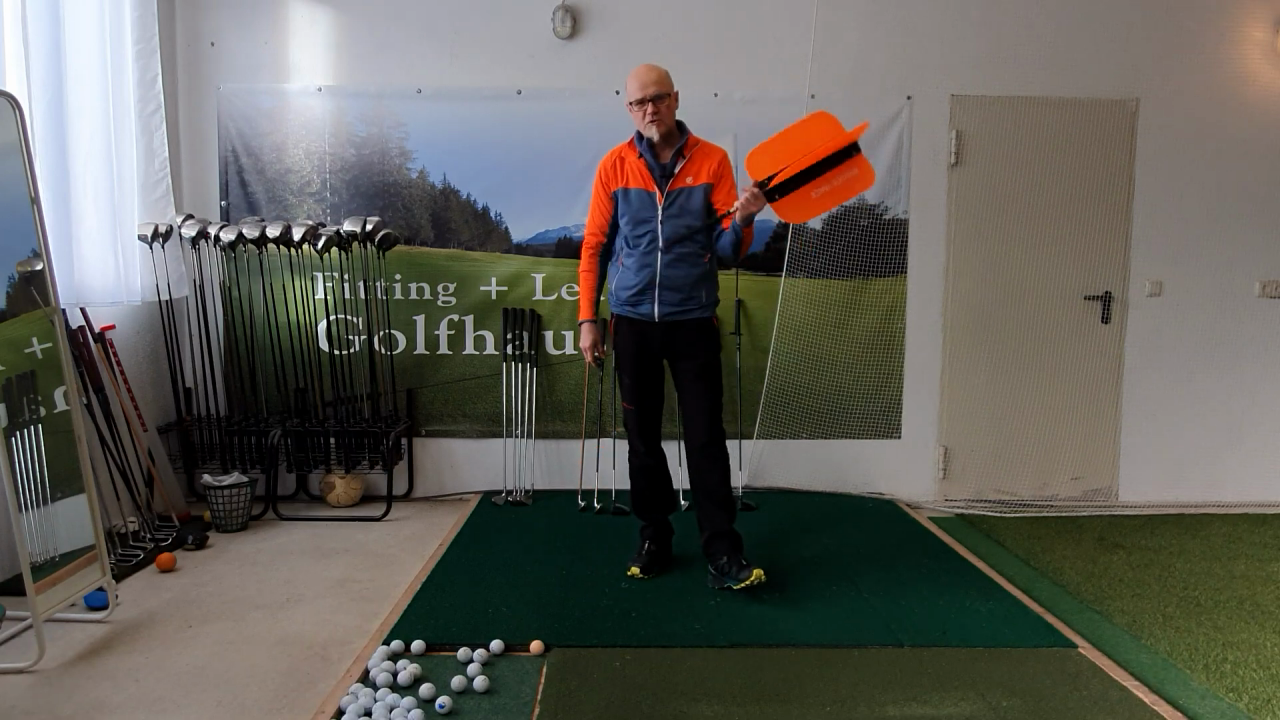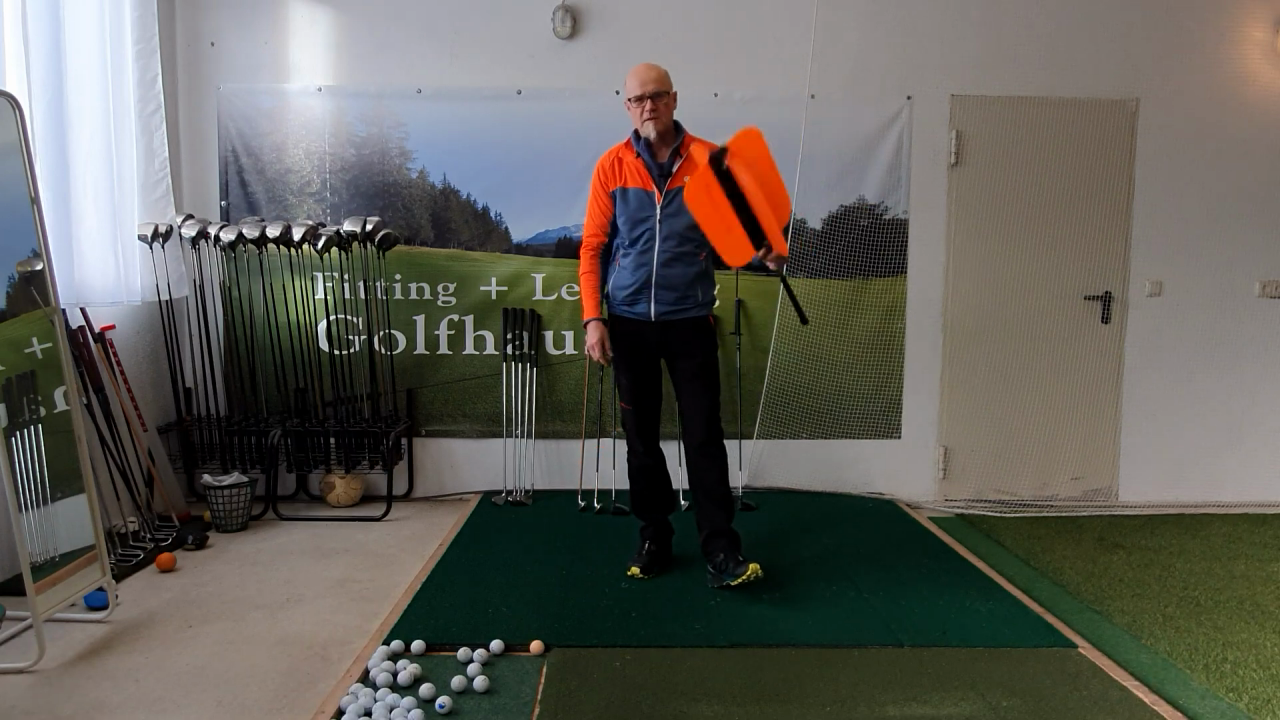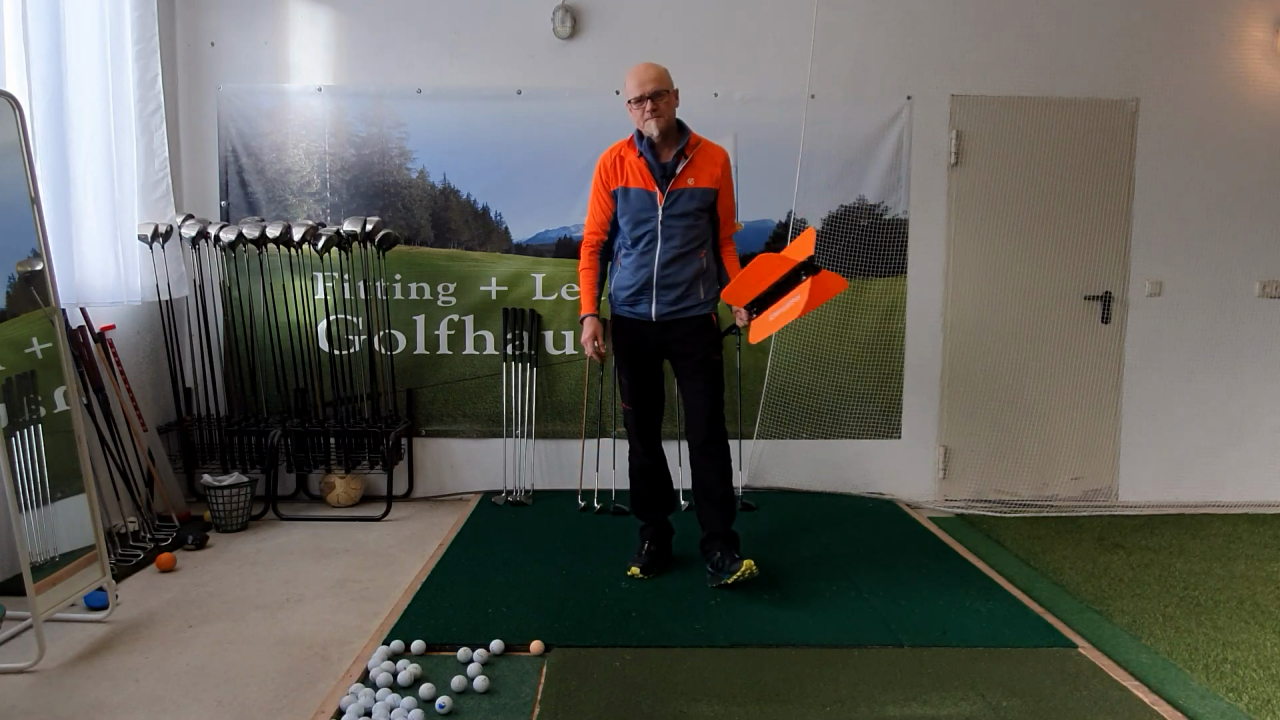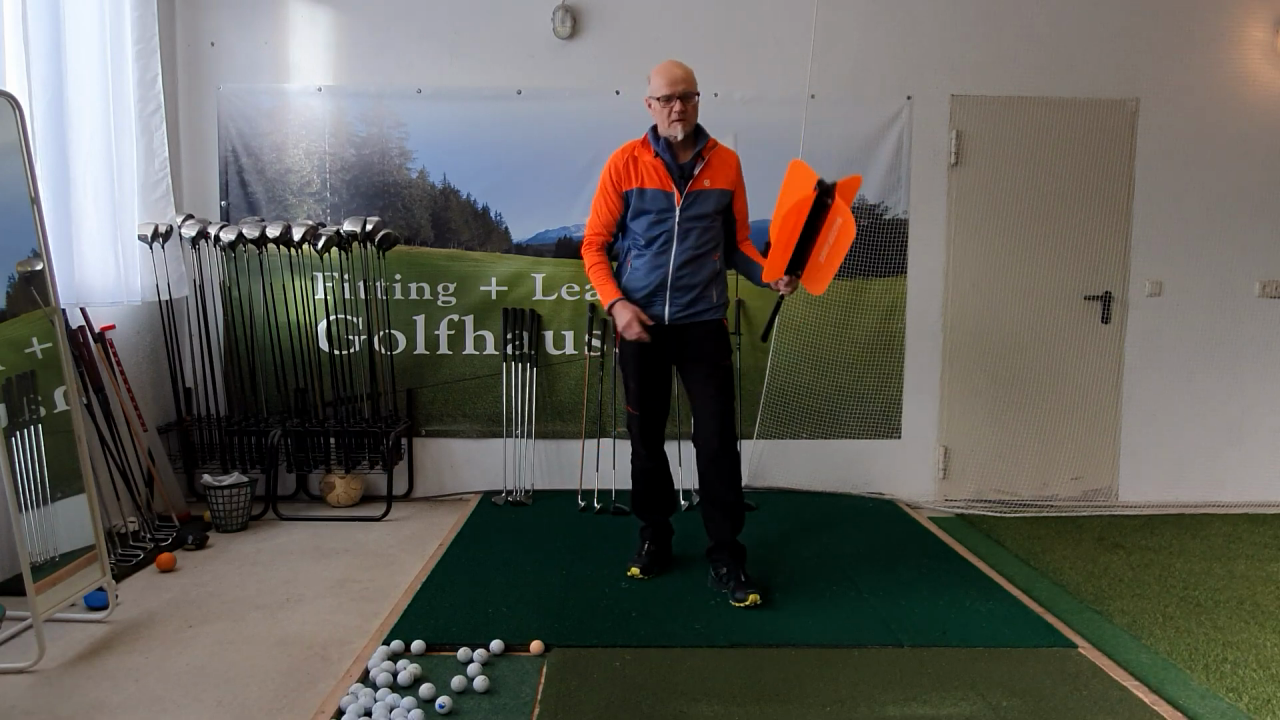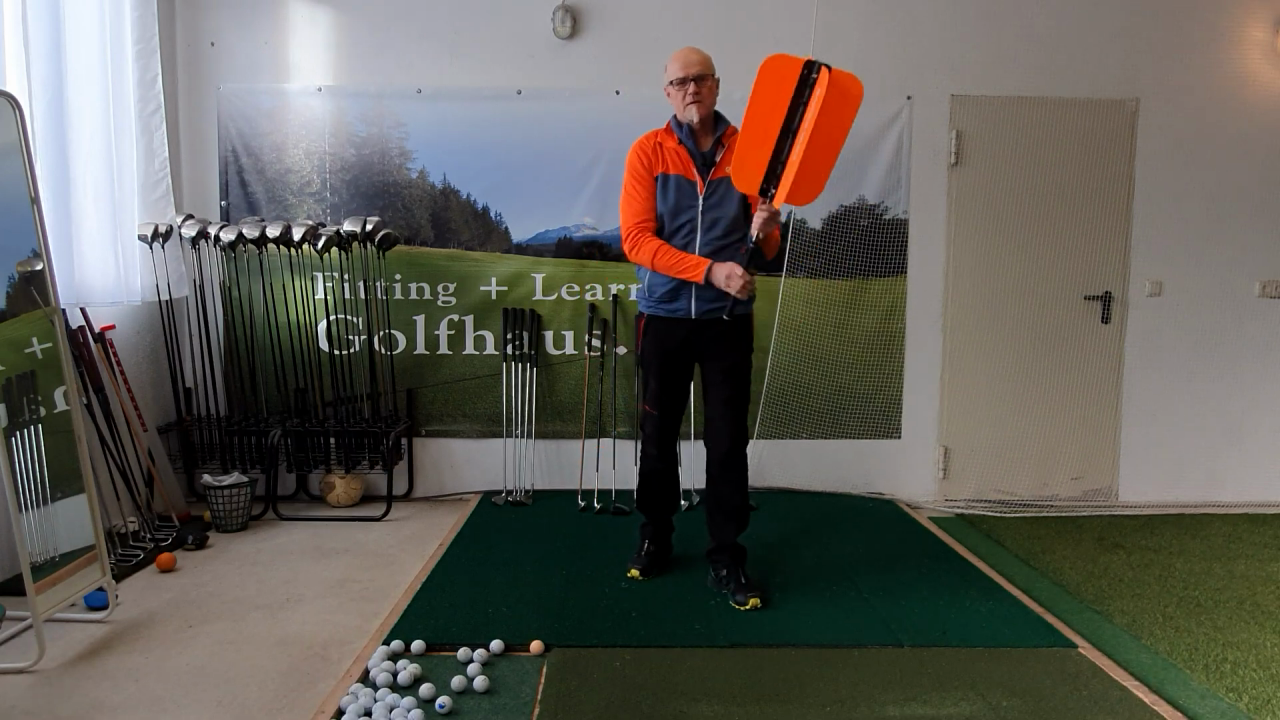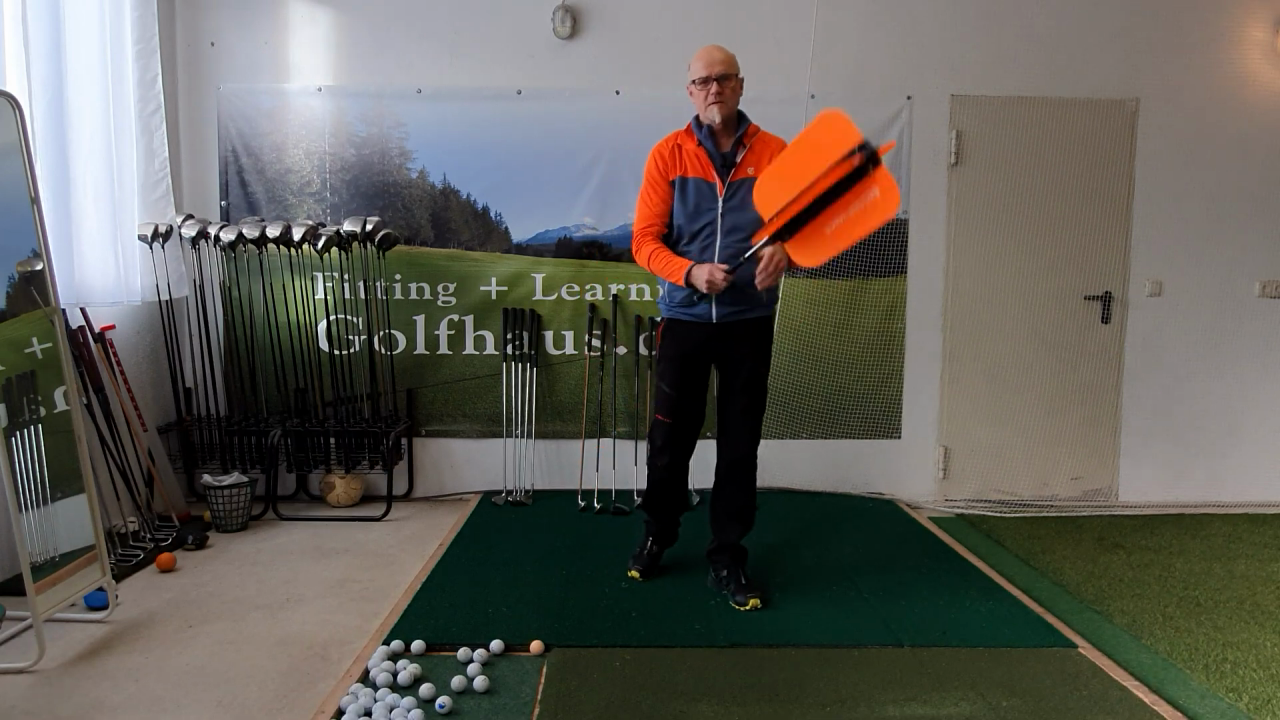
dt=0.3s
person 1, frame 1
left shoulder: (713, 160)
right shoulder: (614, 165)
left elbow: (730, 250)
right elbow: (594, 246)
left wrist: (742, 221)
right wrist: (588, 317)
left hip: (694, 321)
right hip: (632, 321)
left knee: (705, 436)
right knee: (641, 435)
left ankle: (722, 552)
right ankle: (653, 537)
person 1, frame 2
right shoulder: (611, 164)
right elbow: (593, 247)
left wrist: (762, 251)
right wrist: (592, 318)
left hip: (690, 319)
right hip: (629, 322)
left knee: (703, 434)
right knee: (640, 434)
left ankle: (721, 549)
right ankle: (654, 536)
person 1, frame 3
left shoulder: (713, 160)
right shoulder: (612, 163)
left elbow: (724, 239)
right elbow: (594, 243)
right wrist: (590, 313)
left hip: (694, 318)
right hip: (631, 320)
left knee: (707, 432)
right knee: (642, 434)
left ankle: (719, 547)
right ankle: (654, 536)
person 1, frame 4
left shoulder: (726, 163)
right shoulder: (624, 163)
left elbow: (738, 243)
right elbow: (594, 245)
left wrist: (768, 274)
right wrist: (616, 303)
left hip: (705, 323)
right hip: (643, 325)
left knee: (717, 440)
right knee: (646, 436)
left ankle: (725, 558)
right ankle: (654, 537)
person 1, frame 5
right shoulder: (647, 151)
left elbow: (761, 237)
right elbow: (637, 240)
left wrist: (767, 226)
right wrist: (710, 270)
left hip: (728, 319)
right hip: (664, 316)
left knee: (728, 440)
right knee: (658, 434)
left ankle: (726, 558)
right ankle: (655, 535)
person 1, frame 6
left shoulder: (772, 152)
right shoulder: (668, 154)
right elbow: (646, 242)
left wrist: (779, 254)
right wrist: (690, 271)
left hip: (749, 321)
right hip: (685, 320)
left knee: (739, 443)
right knee: (670, 436)
left ankle: (727, 557)
right ankle: (658, 533)
